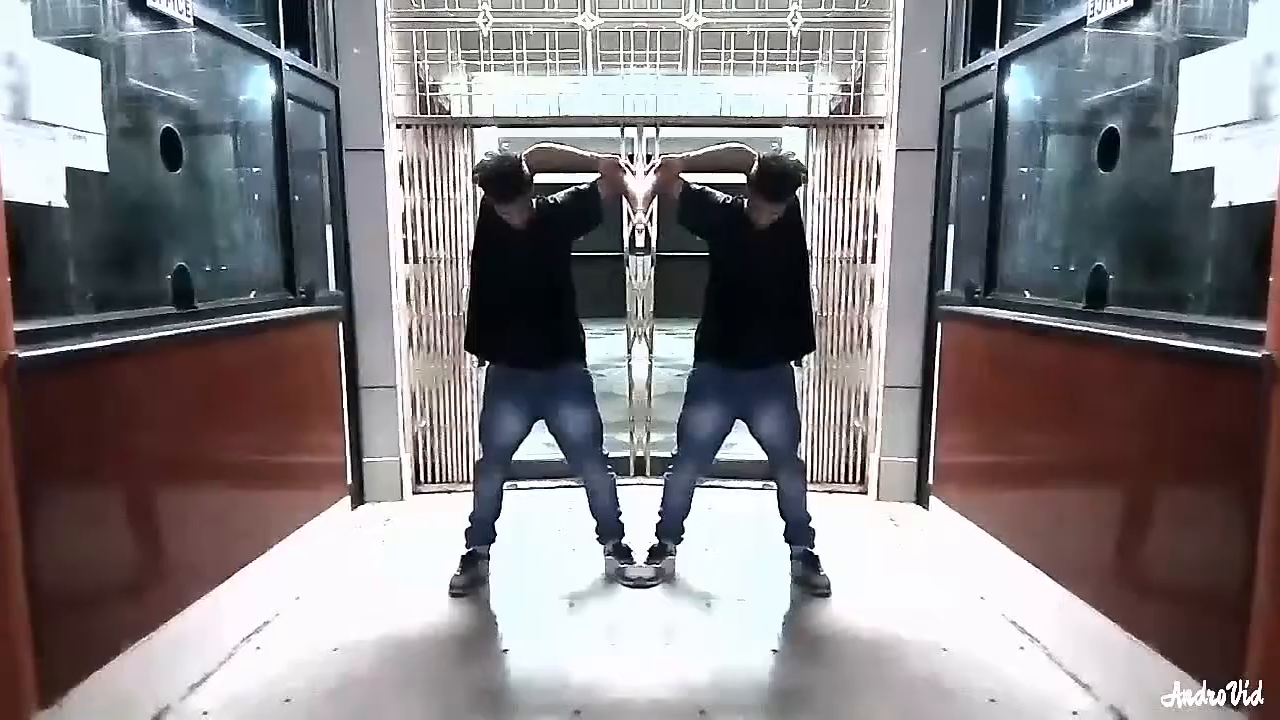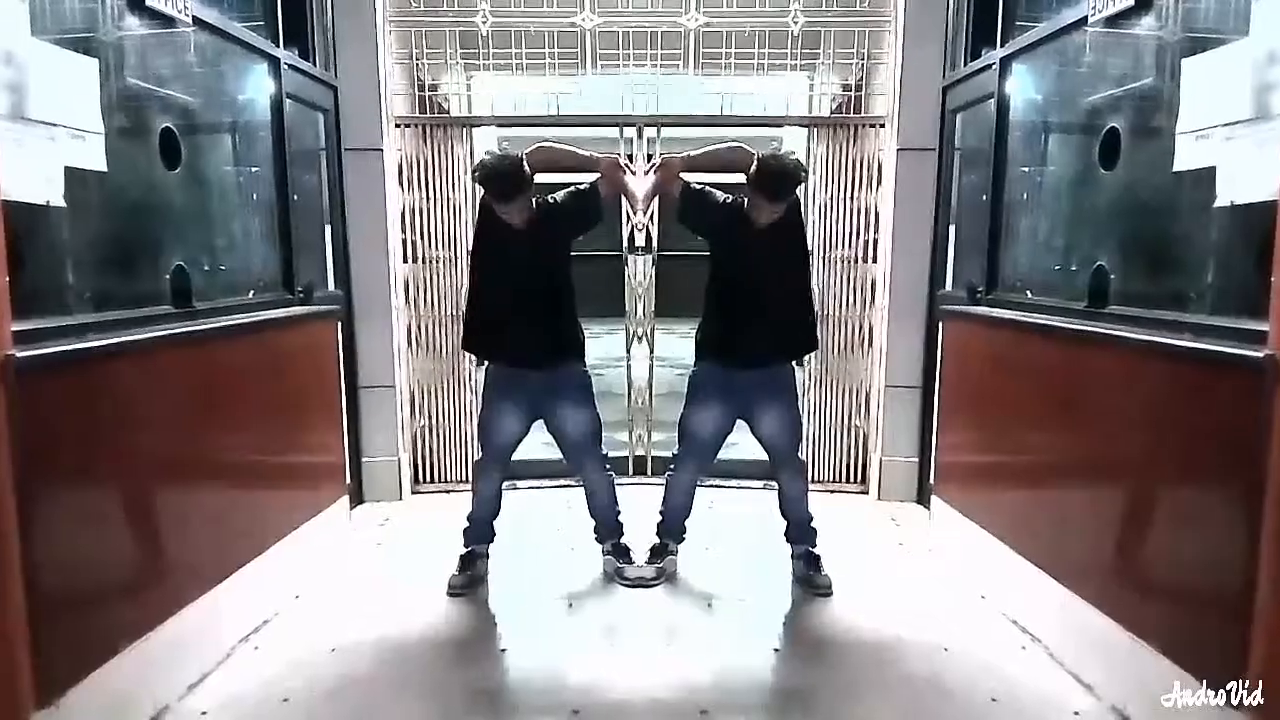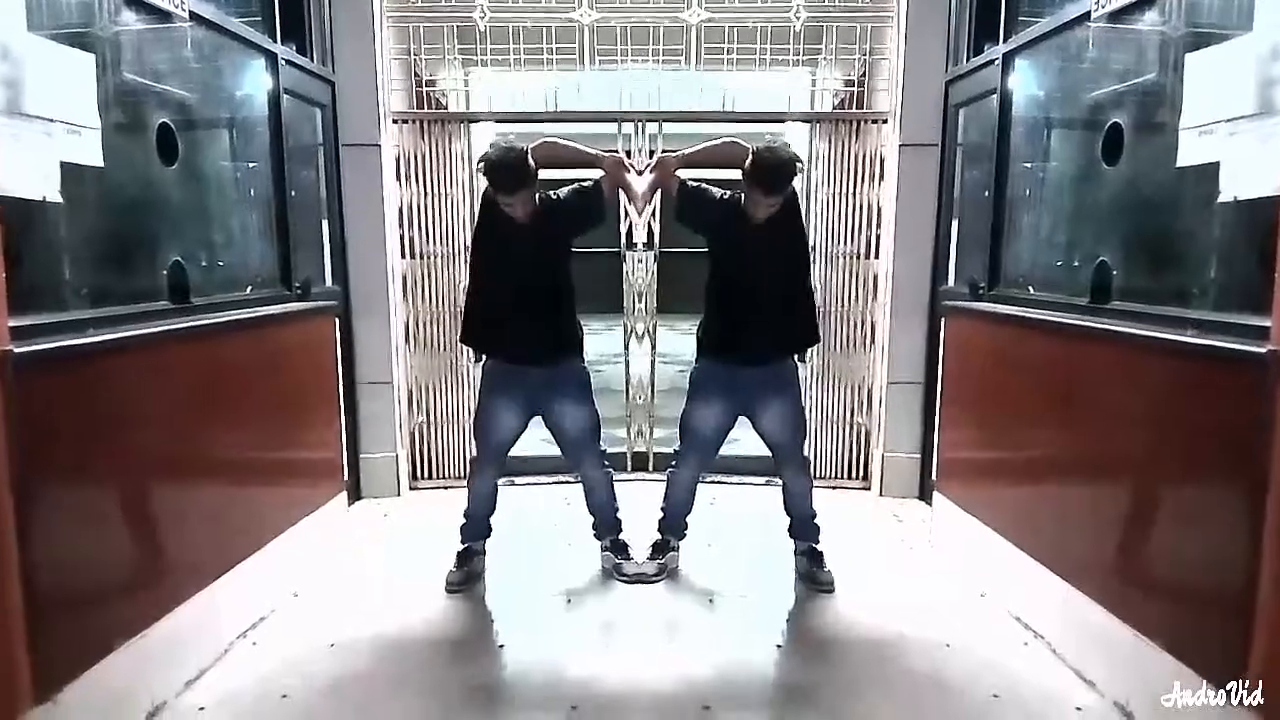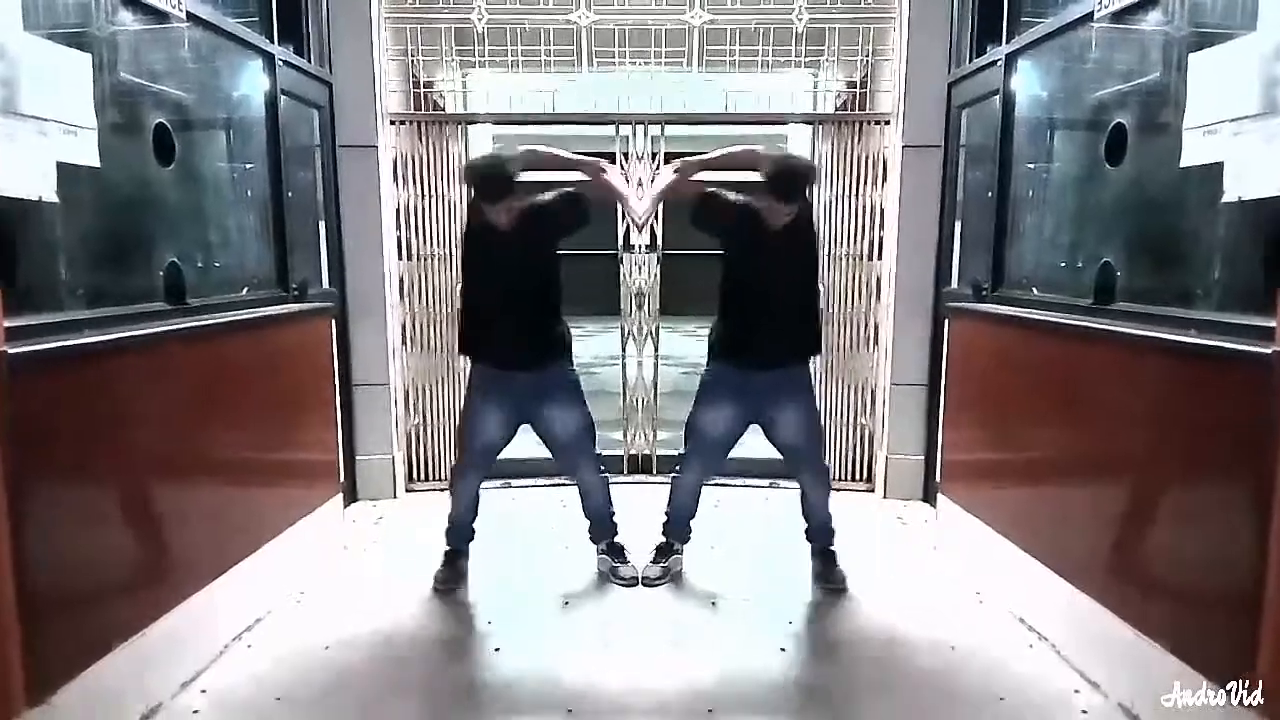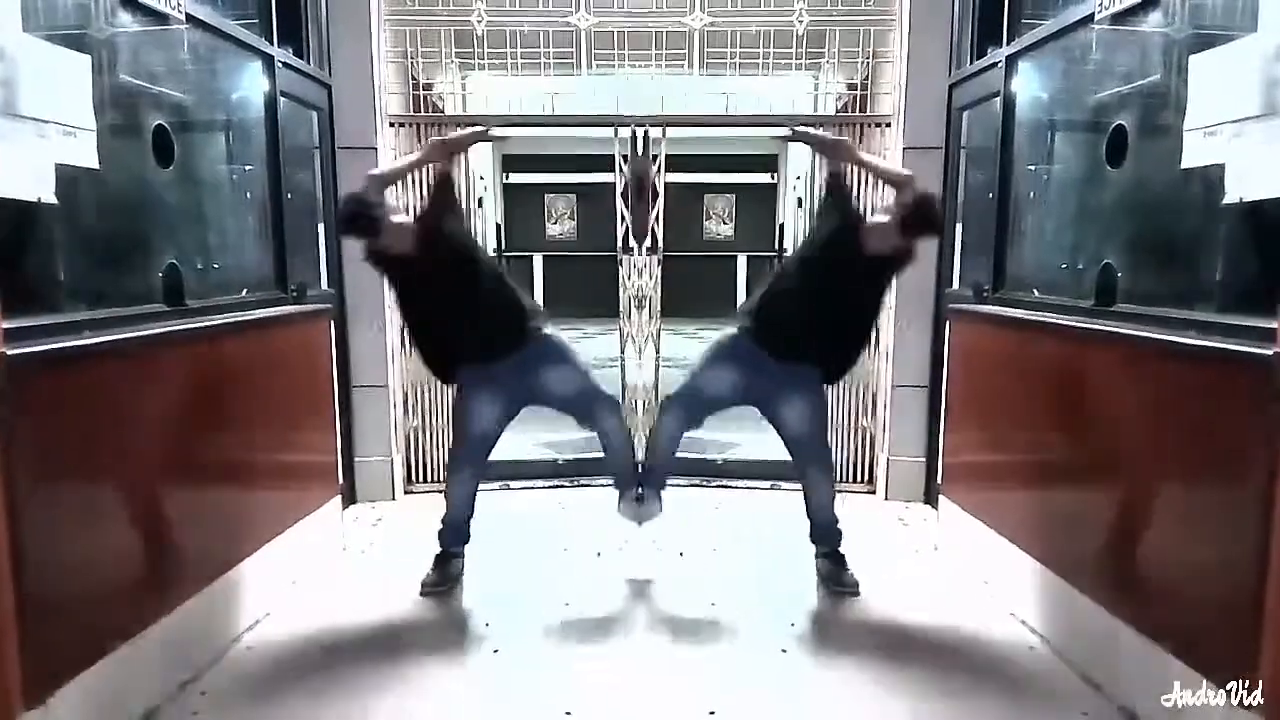
dt=0.4s
person 1, frame 1
left shoulder: (557, 213)
right shoulder: (488, 215)
left elbow: (612, 183)
right elbow: (535, 155)
left wrist: (604, 166)
right wrist: (594, 160)
left hip: (565, 370)
right hip: (508, 372)
left knee: (593, 465)
right knee: (491, 466)
left ankle: (614, 545)
right ankle: (477, 553)
person 1, frame 2
left shoulder: (557, 213)
right shoulder: (488, 215)
left elbow: (611, 183)
right elbow: (535, 154)
left wrist: (604, 165)
right wrist: (594, 160)
left hip: (564, 370)
right hip: (507, 372)
left knee: (592, 464)
right knee: (490, 466)
left ankle: (613, 545)
right ankle: (475, 552)
person 1, frame 3
left shoulder: (558, 210)
right shoulder: (489, 209)
left elbow: (613, 180)
right elbow: (540, 149)
left wrist: (608, 164)
right wrist: (600, 159)
left hip: (562, 366)
right hip: (505, 368)
left knee: (590, 461)
right knee: (487, 463)
left ankle: (611, 543)
right ankle: (472, 550)
person 1, frame 4
left shoulder: (542, 215)
right shoulder: (476, 221)
left elbow: (599, 180)
right elbow: (525, 158)
left wrist: (601, 171)
right wrist: (589, 164)
left hip: (550, 371)
right hip: (493, 375)
left knee: (585, 465)
right knee: (470, 468)
left ankle: (607, 546)
right ankle: (456, 552)
person 1, frame 5
left shoulder: (437, 220)
right shoulder: (389, 262)
left hip: (532, 347)
right hip: (481, 371)
left knee: (603, 410)
right knee: (463, 466)
left ankle: (630, 493)
right ankle: (451, 553)
person 2, frame 1
left shoulder: (790, 215)
right shoulder: (723, 213)
left elbow: (746, 155)
right elbow: (668, 178)
left wrist: (684, 161)
right wrist: (671, 167)
left hip: (771, 372)
right hip: (715, 369)
left knee: (788, 467)
right knee: (686, 465)
left ankle: (802, 552)
right ankle: (665, 545)
person 2, frame 2
left shoulder: (791, 213)
right shoulder: (722, 213)
left elbow: (746, 156)
right elbow: (668, 178)
left wrist: (684, 160)
right wrist: (671, 167)
left hip: (772, 372)
right hip: (715, 370)
left knee: (789, 467)
right knee: (687, 465)
left ankle: (804, 552)
right ankle: (666, 545)
person 2, frame 3
left shoulder: (790, 208)
right shoulder: (720, 209)
left elbow: (739, 150)
right elbow: (674, 173)
left wrist: (680, 159)
right wrist: (663, 171)
left hip: (774, 368)
right hip: (717, 366)
left knee: (793, 463)
right knee: (689, 461)
left ankle: (807, 549)
right ankle: (668, 542)
person 2, frame 4
left shoulder: (803, 219)
right shoulder: (738, 215)
left elbow: (756, 158)
right elbow: (681, 178)
left wrist: (690, 165)
right wrist: (660, 189)
left hip: (787, 374)
right hip: (729, 370)
left knee: (811, 468)
right knee: (696, 465)
left ankle: (823, 551)
right ankle: (672, 546)
person 2, frame 5
left shoulder: (890, 260)
right shoulder: (841, 220)
left hip: (799, 371)
right hip: (747, 346)
left knee: (816, 465)
right knee: (675, 411)
left ankle: (828, 553)
right ankle: (648, 491)
